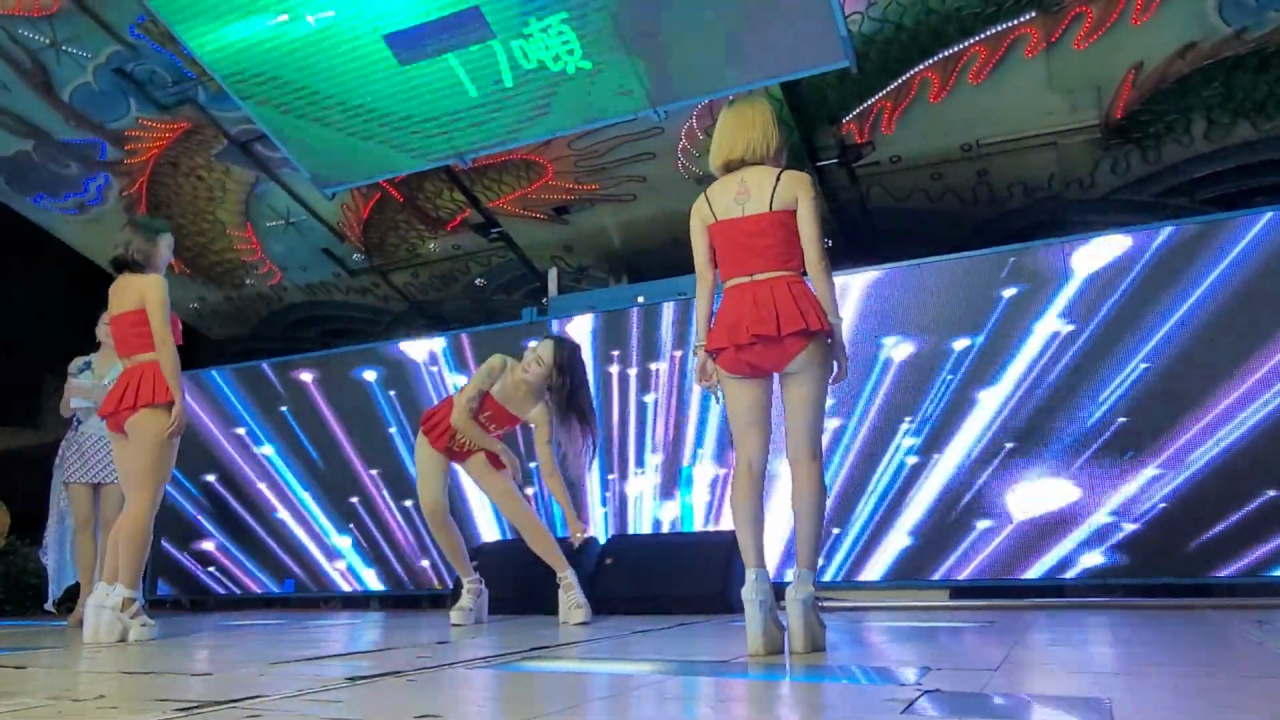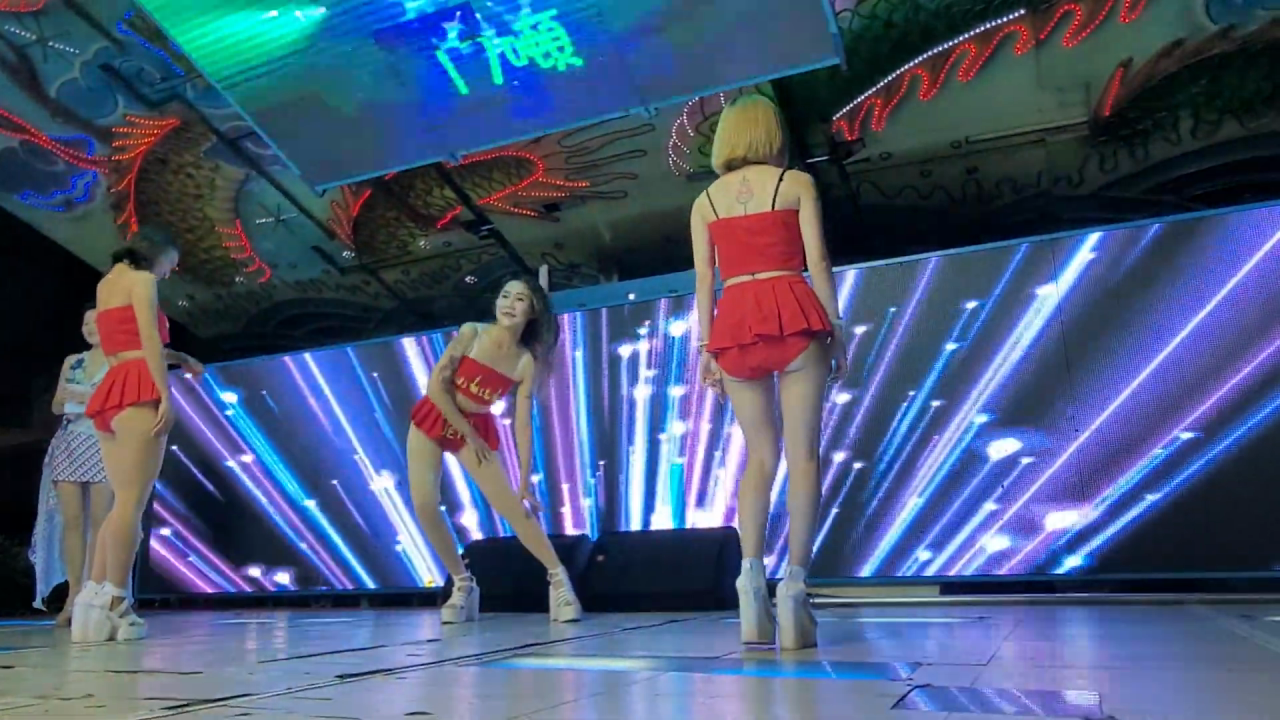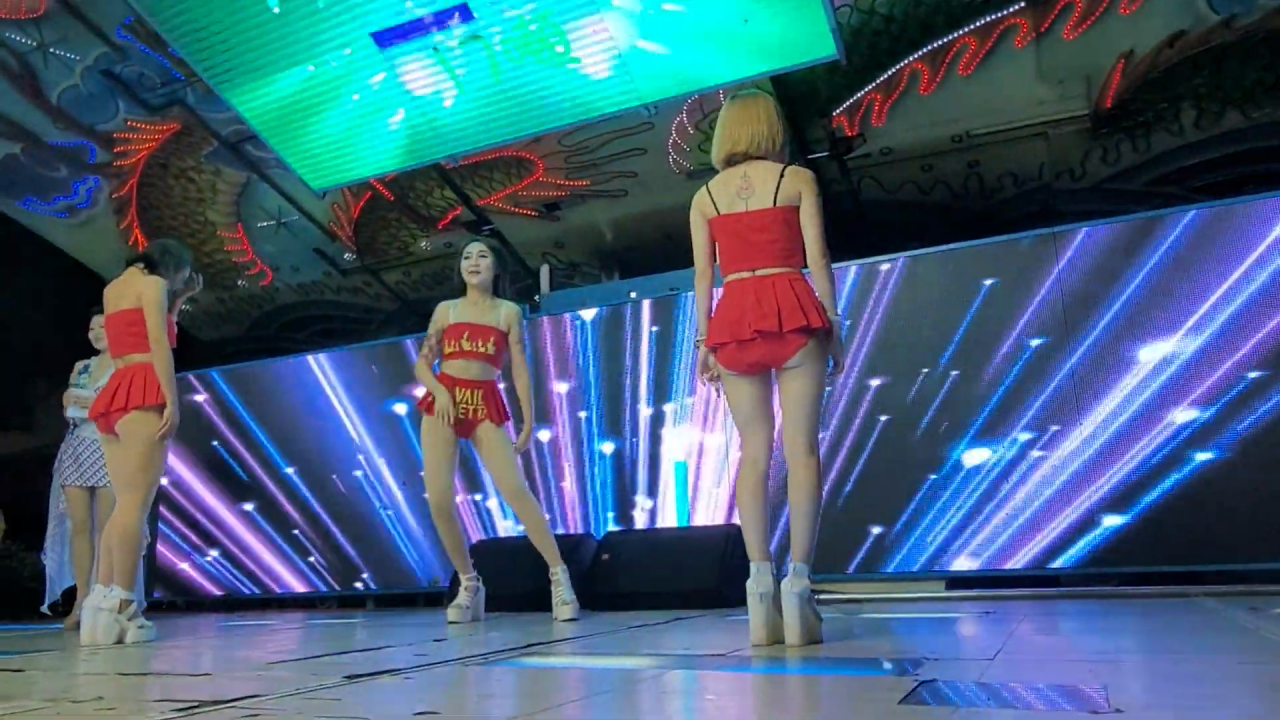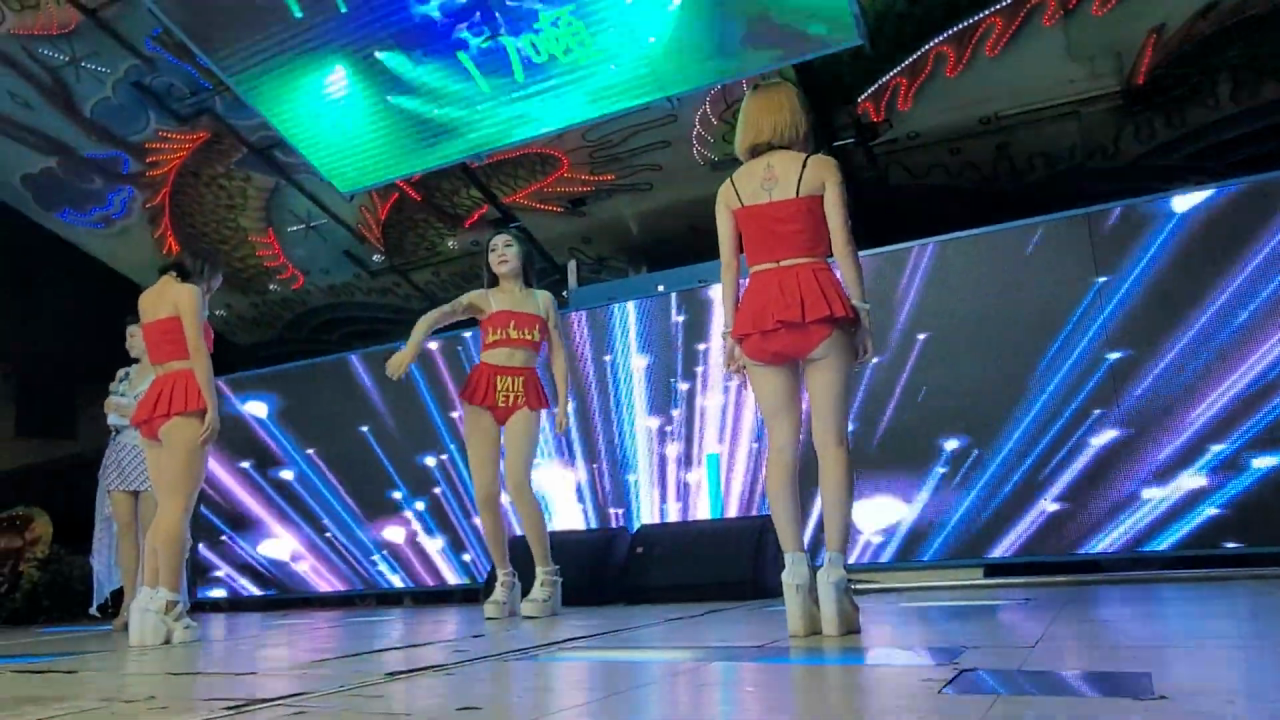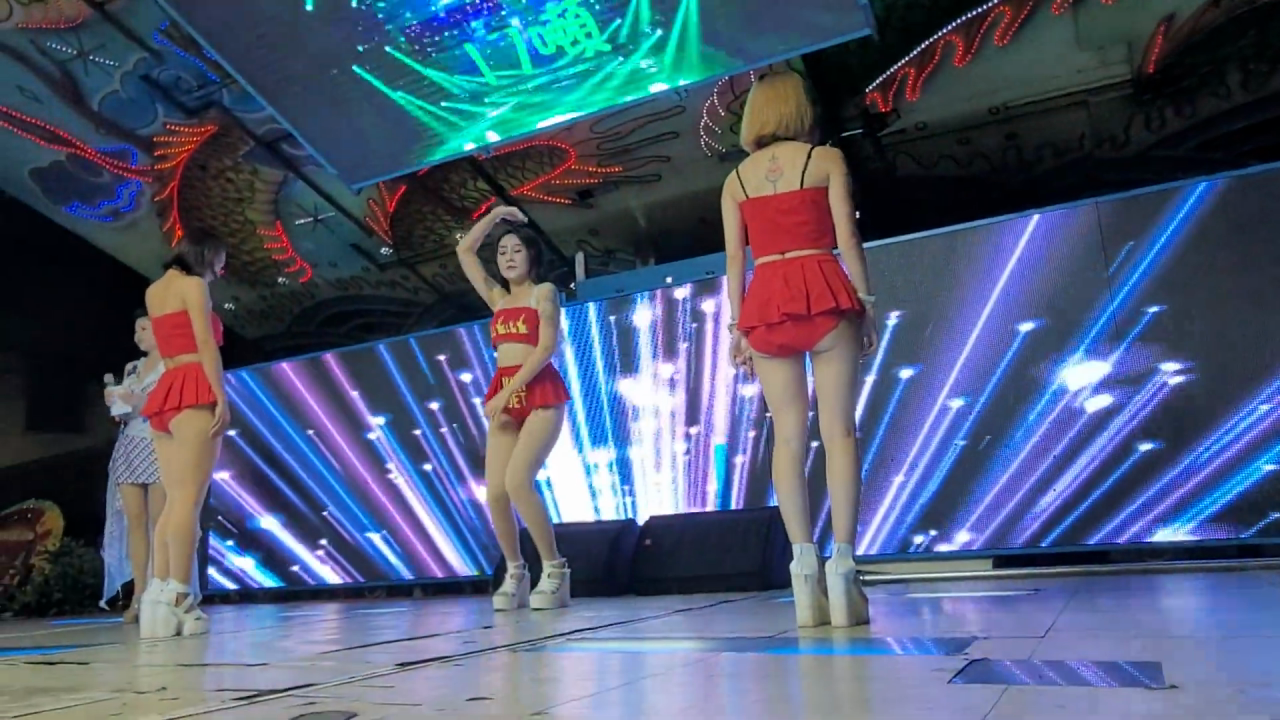
dt=0.4s
person 1, frame 1
left shoulder: (704, 202)
right shoulder: (795, 183)
left elbow: (704, 280)
right elbow: (816, 262)
left wrist: (703, 345)
right wrist: (835, 329)
left hip: (735, 327)
right hip: (793, 318)
left knee: (749, 459)
right knee: (804, 456)
left ankle: (756, 589)
right ankle: (802, 590)
person 1, frame 2
left shoulder: (705, 200)
right shoulder: (797, 183)
left elbow: (704, 279)
right elbow: (818, 261)
left wrist: (706, 345)
right wrist: (834, 328)
left hip: (735, 325)
right hip: (793, 316)
left knee: (760, 455)
right knee: (801, 453)
left ankle: (751, 573)
right ankle: (793, 587)
person 1, frame 3
left shoulder: (705, 195)
right shoulder: (798, 179)
left elbow: (703, 274)
right elbow: (817, 257)
left wrist: (704, 341)
right wrist: (834, 323)
left hip: (733, 321)
right hip: (791, 312)
left knee: (754, 452)
right knee: (801, 449)
left ankle: (760, 583)
right ankle: (797, 581)
person 1, frame 4
left shoulder: (730, 187)
right shoulder: (822, 167)
left elbow: (729, 266)
right elbow: (843, 246)
left wrist: (731, 332)
right wrist: (861, 312)
left hip: (759, 311)
right hip: (817, 302)
left knee: (781, 444)
right knee: (830, 439)
left ankle: (795, 573)
right ankle: (833, 573)
person 1, frame 5
left shoulder: (736, 179)
right shoulder: (827, 159)
left elbow: (734, 258)
right elbow: (847, 238)
left wrist: (737, 325)
right wrist: (866, 304)
left hip: (765, 304)
right hip: (822, 294)
left knee: (789, 435)
right knee: (838, 430)
left ankle: (805, 566)
right ankle: (842, 563)
person 2, frame 1
left shoulder: (117, 287)
right shoulder: (153, 282)
right elbow: (164, 343)
right wrist: (179, 396)
left hip: (123, 395)
right hip: (150, 393)
left knee: (135, 503)
right knee: (144, 501)
left ankle: (105, 600)
right ankle: (123, 604)
person 2, frame 2
left shoulder: (108, 282)
right shoulder: (141, 279)
right elbow: (149, 341)
left wrist: (178, 357)
right wrist: (165, 394)
left hip: (111, 393)
right hip: (138, 392)
left knee: (123, 502)
right knee: (131, 501)
left ankle: (94, 599)
right ankle: (112, 603)
person 2, frame 3
left shoulder: (114, 287)
right shoulder: (153, 282)
right elbow: (159, 343)
left wrist: (179, 299)
right wrist: (172, 399)
left hip: (115, 396)
right hip: (142, 395)
left knee: (125, 505)
right knee: (135, 504)
left ankle: (102, 602)
right ankle: (121, 606)
person 2, frame 4
left shoulder: (148, 296)
right shoulder: (187, 290)
right elbow: (197, 350)
left wrist: (204, 298)
right wrist: (212, 404)
left hip: (155, 402)
right hip: (182, 400)
left knee: (166, 509)
right knee: (178, 507)
left ankle: (148, 603)
right ankle: (166, 607)
person 2, frame 5
left shoulder: (155, 290)
right shoulder: (193, 285)
right elbow: (205, 343)
right wrist: (221, 397)
left hip: (165, 396)
right hip: (193, 393)
left knee: (175, 501)
right knee: (188, 499)
left ankle: (159, 595)
right ankle: (177, 599)
person 3, frame 1
left shoulder: (541, 410)
right shoulder: (499, 366)
left elbow: (549, 471)
right elbow: (459, 417)
left wrist: (572, 518)
right wrist: (503, 450)
left hip: (478, 445)
right hip: (440, 430)
left knee: (519, 511)
right knee: (433, 508)
left ankle: (568, 582)
right ankle: (471, 587)
person 3, frame 2
left shoulder: (527, 363)
right shoulder: (471, 333)
left elbow: (523, 424)
right elbow: (435, 386)
left wrist: (526, 477)
right wrist: (467, 432)
left hip: (475, 429)
right hip: (432, 420)
left knee: (511, 504)
right knee: (424, 504)
left ankle: (558, 579)
right ankle: (462, 585)
person 3, frame 3
left shoulder: (509, 312)
right shoulder: (445, 310)
left elbow: (520, 369)
right elbow: (422, 362)
left wrist: (528, 422)
right wrist: (440, 394)
left hip: (487, 406)
right hip: (441, 404)
left knee: (516, 489)
right knee: (439, 500)
left ankle: (559, 576)
right ankle: (469, 585)
person 3, frame 4
left shoulder: (543, 299)
right shoulder: (482, 299)
left elbow: (557, 352)
right elbow: (438, 315)
left wrist: (562, 402)
right wrist: (412, 345)
left hip: (525, 394)
right hip: (483, 392)
left knee: (517, 483)
right knee: (485, 491)
left ankle: (546, 578)
right ankle: (504, 579)
person 3, frame 5
left shoulder: (545, 292)
right shoulder: (498, 298)
left elbow: (547, 346)
right elbow: (464, 251)
left wrist: (509, 391)
right wrist: (494, 217)
left hip: (542, 394)
right hip: (504, 398)
left knee: (517, 481)
right knee: (495, 492)
left ankle: (555, 571)
right ankle: (516, 573)
person 4, frame 1
right shoulder: (79, 364)
right elbow: (65, 411)
left wrist: (100, 395)
right wrist: (70, 394)
left hip: (114, 447)
right hip: (79, 448)
left knee: (110, 523)
right knee: (81, 522)
right ankle: (85, 597)
person 4, frame 2
right shoulder: (72, 362)
right elbow: (56, 407)
left wrist: (93, 398)
right wrist: (64, 397)
left hip: (104, 445)
right hip: (69, 445)
left knee: (99, 521)
right knee: (71, 520)
right ankle: (73, 596)
person 4, frame 3
right shoulder: (80, 367)
right wrist: (68, 403)
right hip: (76, 450)
left knee: (106, 527)
right knee: (78, 525)
right ankle: (81, 600)
person 4, frame 4
right shoulder: (122, 375)
left wrist: (137, 411)
right wrist: (110, 410)
left hip: (150, 454)
right hip: (119, 455)
left knee: (150, 528)
right knee: (124, 528)
right ankle: (128, 601)
person 4, frame 5
right shoulder: (131, 368)
left wrist: (142, 401)
right wrist: (114, 402)
left hip: (158, 446)
right hip: (129, 448)
left knee: (159, 521)
right knee: (134, 520)
right ankle: (139, 594)
